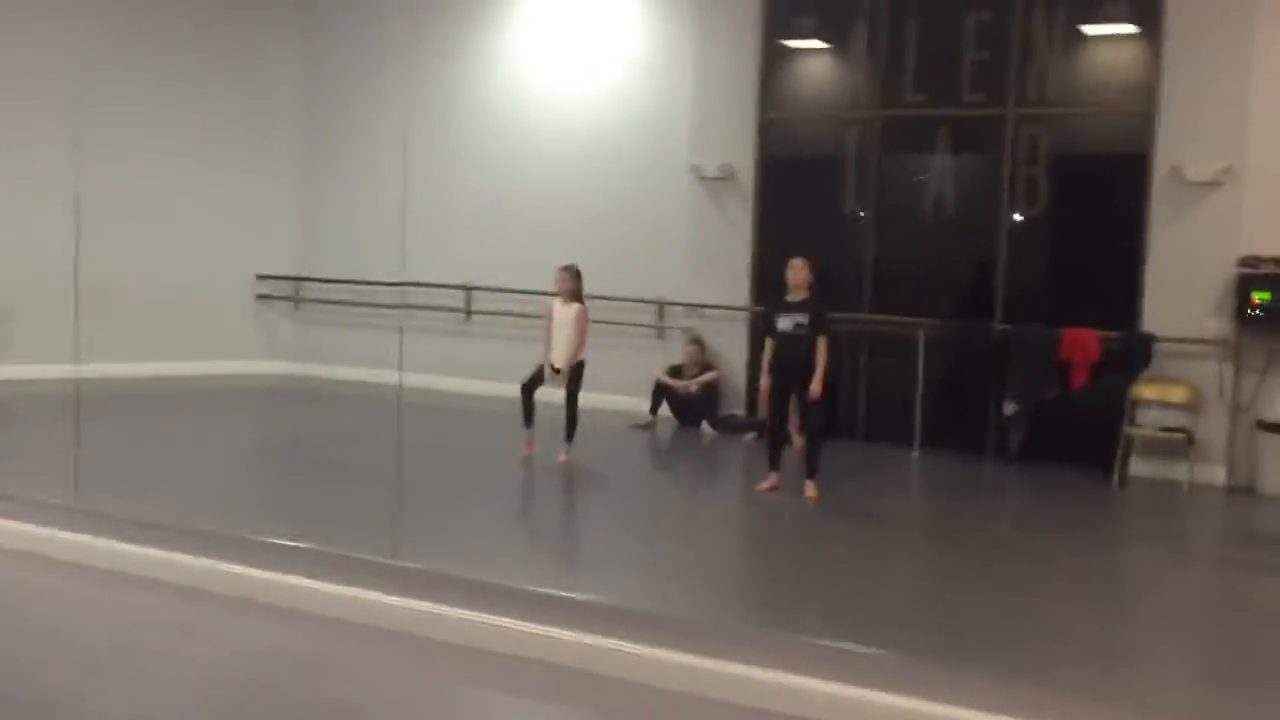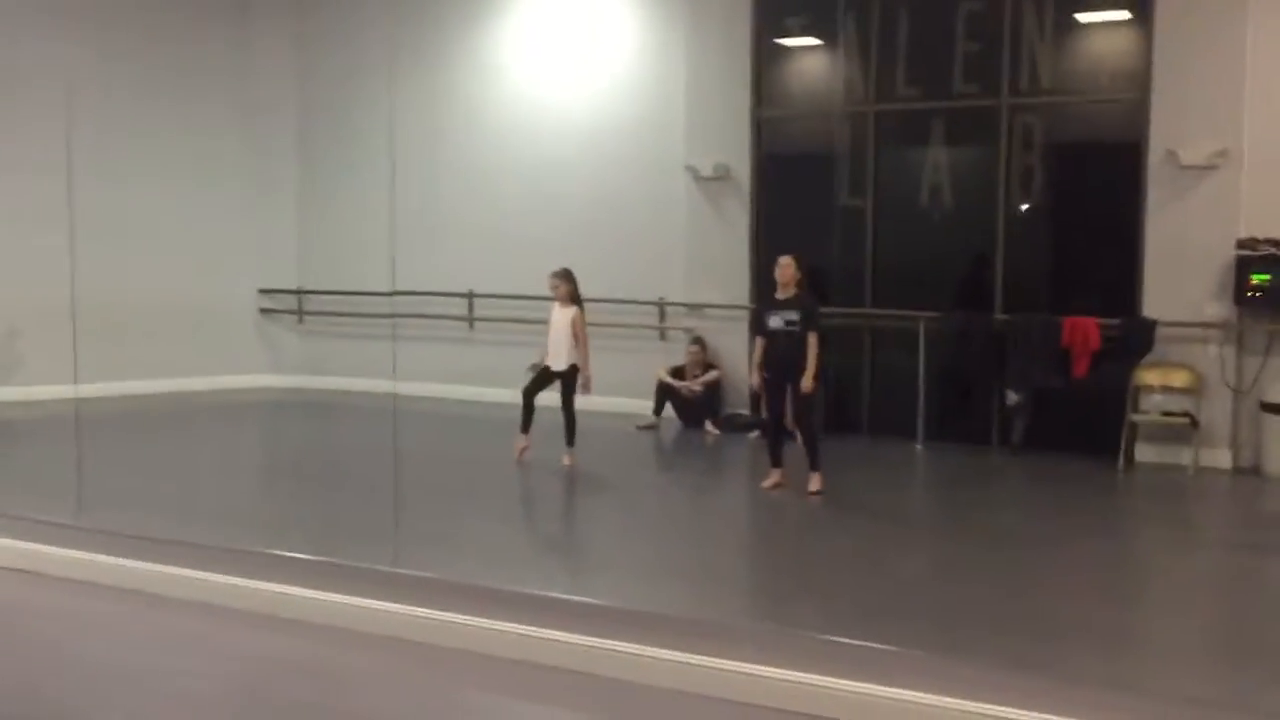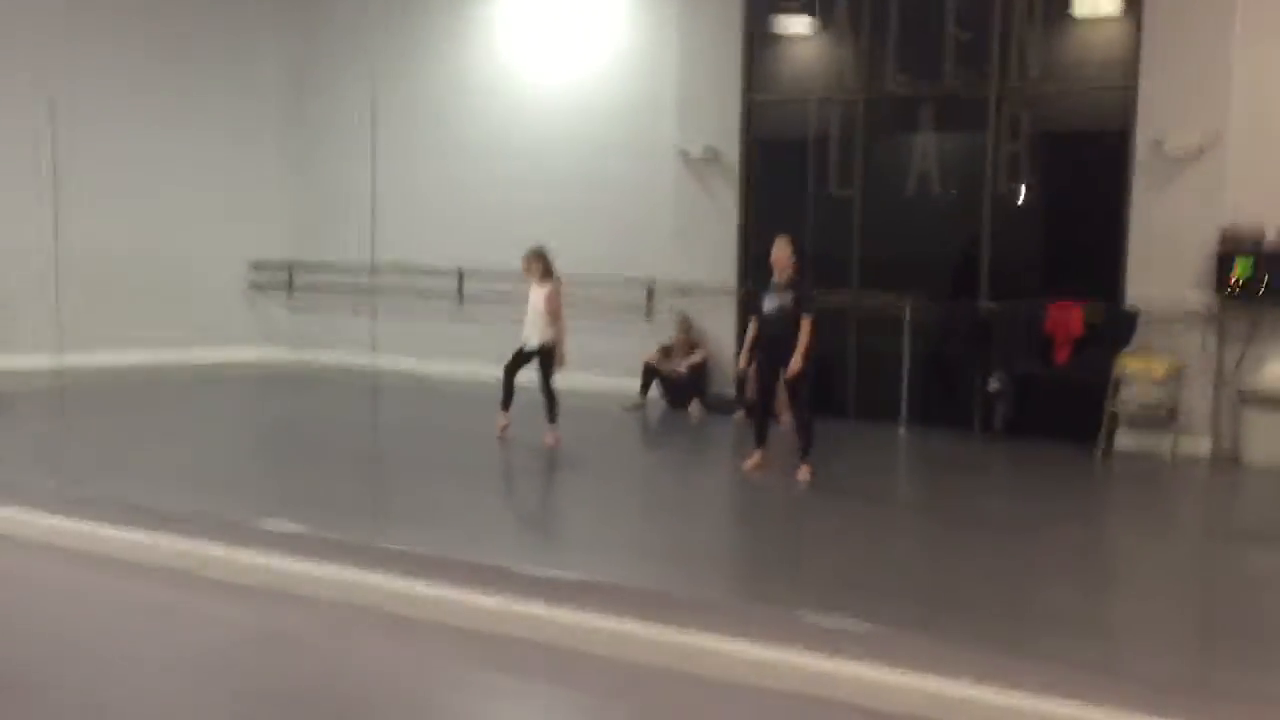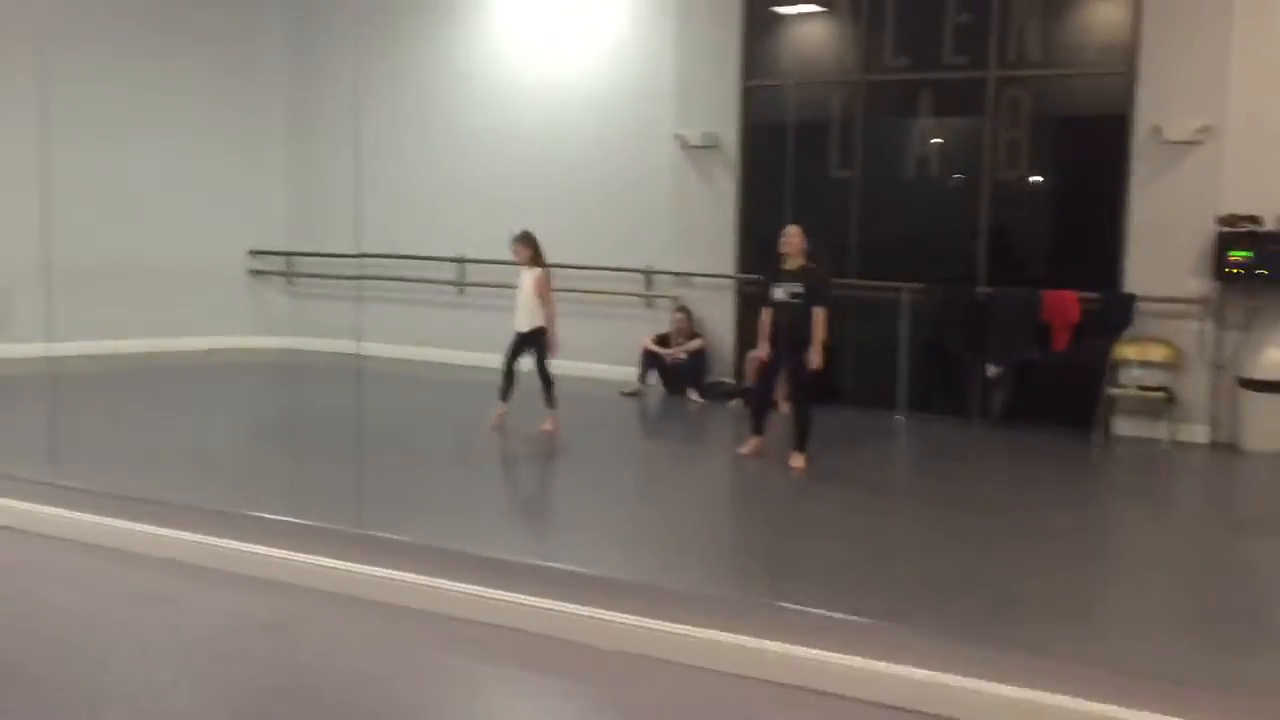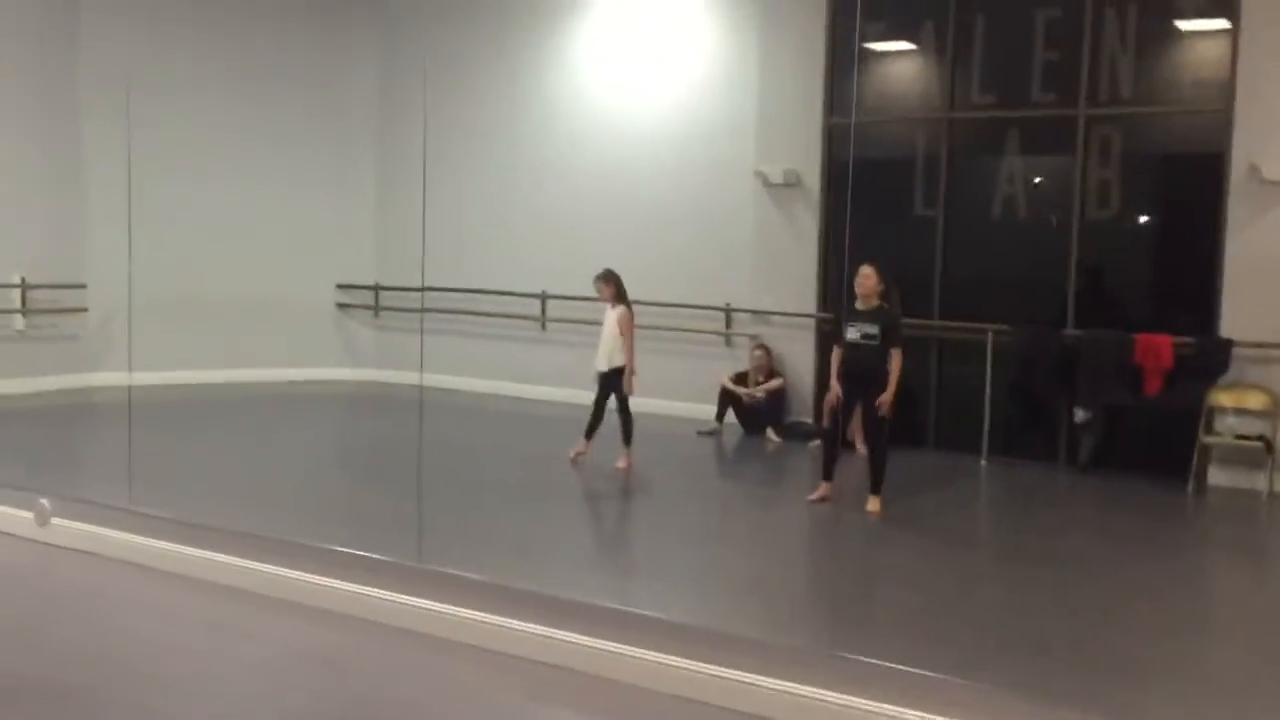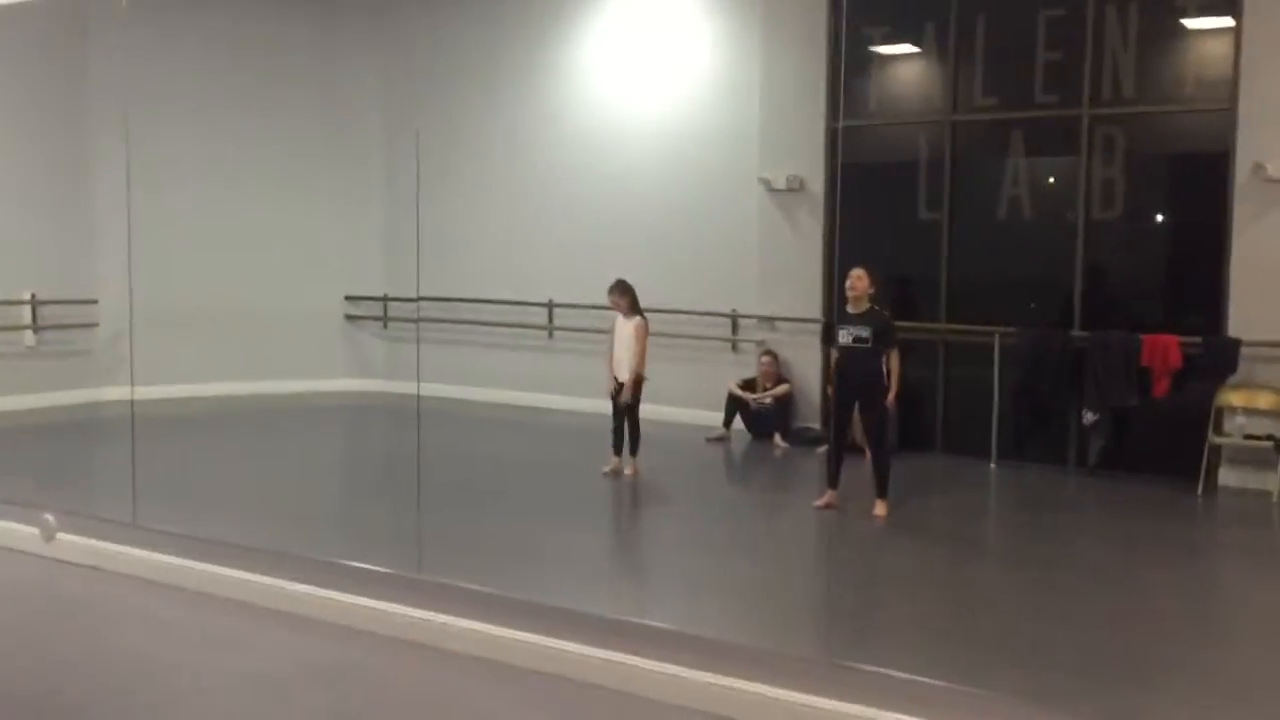
dt=0.4s
person 1, frame 1
left shoulder: (815, 308)
right shoulder: (776, 308)
left elbow: (821, 345)
right elbow: (769, 342)
left wrist: (818, 378)
right wrist: (764, 374)
left hip: (806, 376)
right hip: (780, 374)
left knee: (810, 427)
right knee: (775, 423)
left ankle: (810, 480)
right ankle: (773, 474)
person 1, frame 2
left shoulder: (805, 304)
right shoulder: (765, 306)
left elbow: (812, 340)
right elbow: (760, 340)
left wrist: (809, 373)
right wrist: (755, 371)
left hip: (799, 371)
right hip: (773, 371)
left knee: (803, 420)
right knee: (774, 420)
left ankle: (815, 473)
right ankle: (776, 471)
person 1, frame 3
left shoulder: (799, 288)
right shoulder: (765, 288)
left elbow: (806, 324)
right elbow: (755, 322)
left wrist: (798, 356)
right wrist: (745, 352)
left hip: (792, 354)
right hip: (767, 353)
left knee: (799, 406)
right knee: (762, 401)
left ankle: (804, 462)
right ankle: (758, 452)
person 1, frame 4
left shoulder: (813, 276)
right shoulder: (774, 275)
left elbow: (819, 314)
right elbow: (767, 310)
left wrist: (816, 349)
right wrist: (763, 342)
left hip: (800, 345)
right hip: (775, 342)
left knee: (800, 396)
right knee: (761, 388)
left ankle: (799, 451)
right ankle: (756, 438)
person 1, frame 5
left shoulder: (888, 317)
right shoulder: (846, 314)
left elbow: (896, 356)
right elbow: (837, 350)
left wrist: (890, 391)
right wrist: (833, 381)
left hip: (874, 386)
right hip: (846, 382)
left knee: (875, 439)
right knee: (832, 432)
left ankle: (875, 495)
right ankle: (826, 485)
person 1, frame 6
left shoulder: (880, 319)
right shoulder: (837, 318)
left elbow: (893, 355)
left wrist: (893, 388)
right wrist: (831, 382)
left hip: (872, 388)
right hip: (843, 387)
left knee: (877, 442)
right knee: (835, 438)
left ankle: (881, 499)
right ankle: (831, 492)
person 2, frame 1
left shoulder: (579, 310)
right shoulder: (553, 305)
left elbow: (579, 343)
right elbow: (548, 337)
left wrist: (565, 371)
right wrist: (547, 366)
left hip: (574, 363)
right hip: (553, 361)
left knee: (571, 403)
right knee: (526, 388)
left ankle: (567, 448)
right ankle: (528, 433)
person 2, frame 2
left shoulder: (575, 312)
right shoulder: (555, 308)
left elbow: (583, 344)
left wrist: (585, 373)
right wrist: (542, 361)
left hip: (568, 367)
right hip: (551, 364)
left knee: (567, 407)
right knee: (528, 393)
left ankle: (569, 451)
right ankle: (523, 437)
person 2, frame 3
left shoulder: (551, 289)
right shoulder: (534, 286)
left elbow: (558, 321)
left wrist: (559, 350)
left hip: (545, 344)
right hip: (529, 341)
left knee: (545, 384)
right knee: (509, 370)
left ankle: (552, 428)
right ankle: (504, 415)
person 2, frame 4
left shoulder: (540, 274)
right shoulder: (524, 272)
left elbow: (548, 306)
left wrist: (550, 334)
left hip: (537, 330)
right hip: (523, 329)
left knee: (541, 369)
right knee: (509, 361)
left ankle: (551, 415)
right ankle: (503, 405)
person 2, frame 5
left shoulder: (623, 313)
right shoulder: (609, 309)
left elbow: (629, 346)
left wrist: (628, 375)
right wrist: (600, 369)
left hip: (619, 369)
right hip: (606, 368)
left knee: (623, 409)
right knee: (598, 405)
left ankle: (626, 453)
right ankle: (584, 444)
person 2, frame 6
left shoulder: (639, 323)
right shoulder: (617, 320)
left elbow: (639, 357)
right elbow: (611, 350)
left wrist: (629, 384)
right wrist: (611, 377)
left hip: (632, 379)
right hip: (617, 378)
left knee: (632, 419)
right knee: (617, 418)
left ankle: (632, 461)
right ankle: (617, 460)
